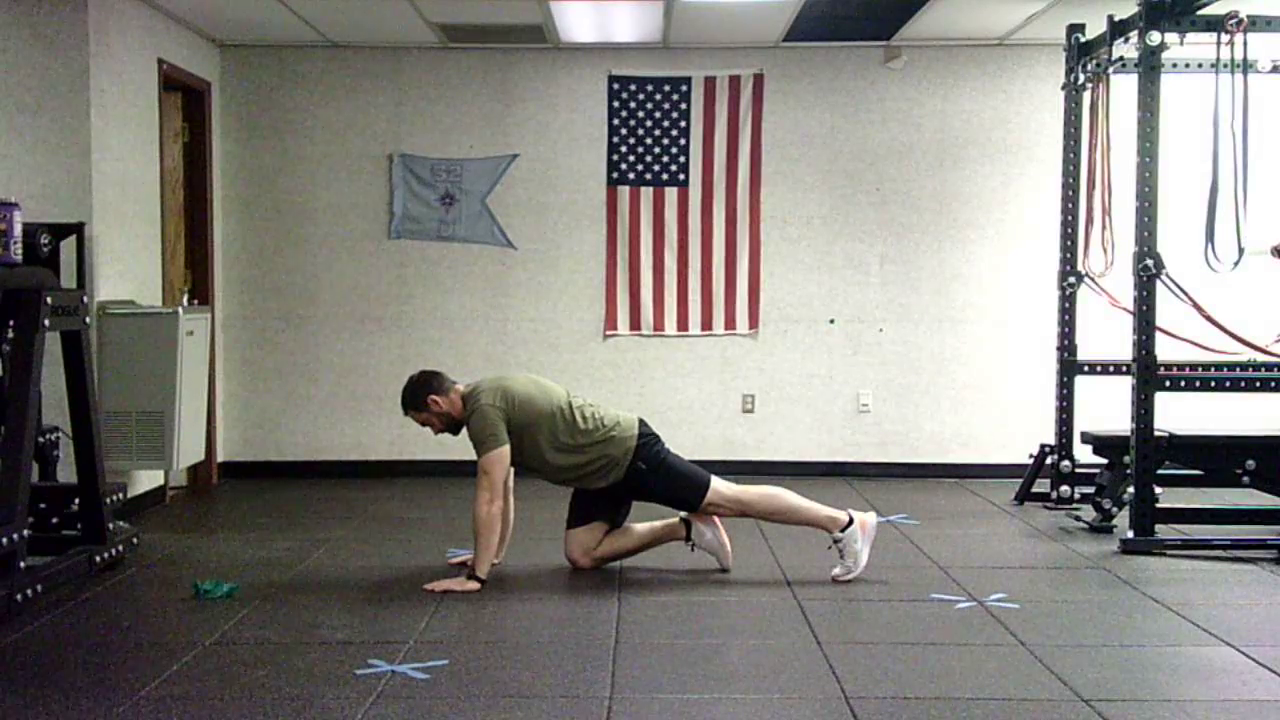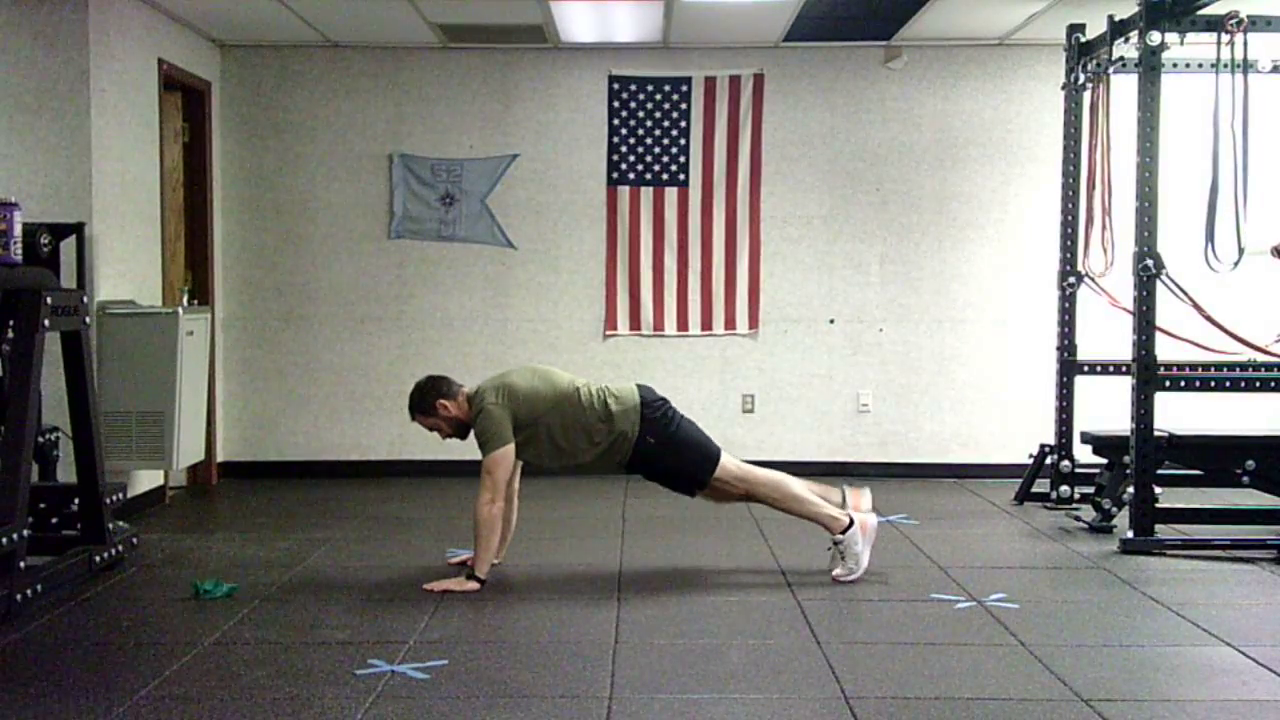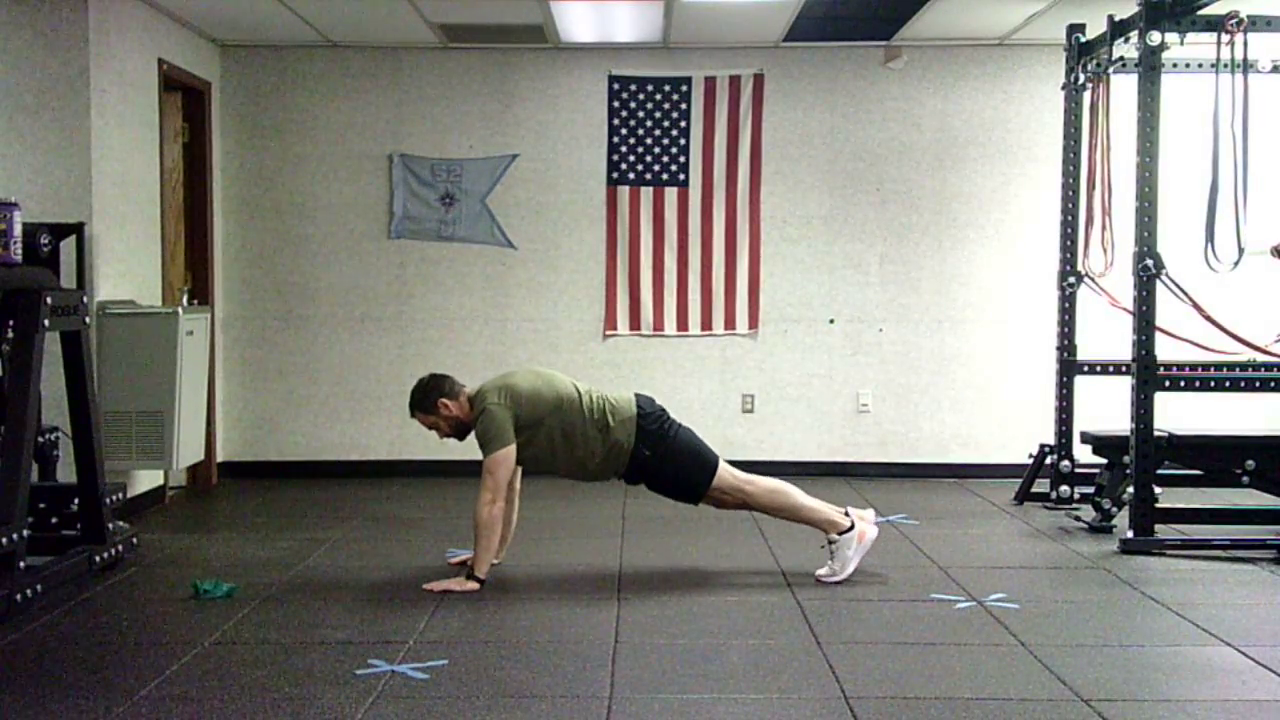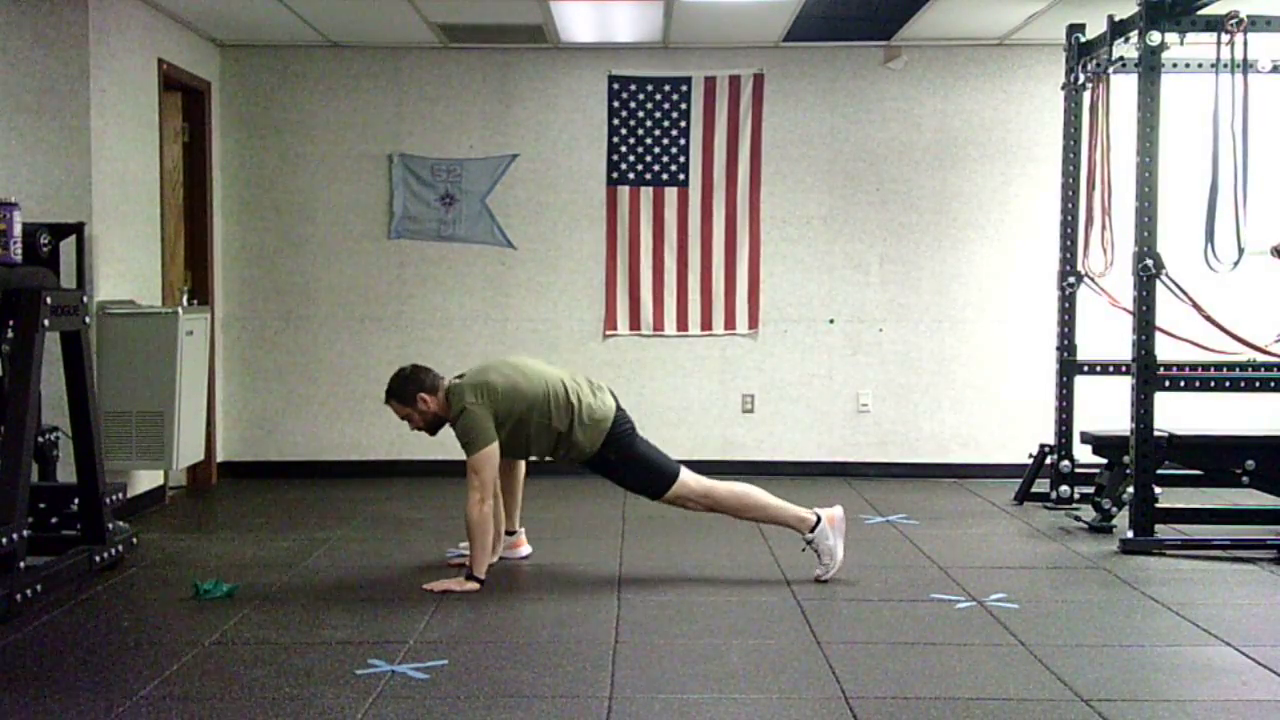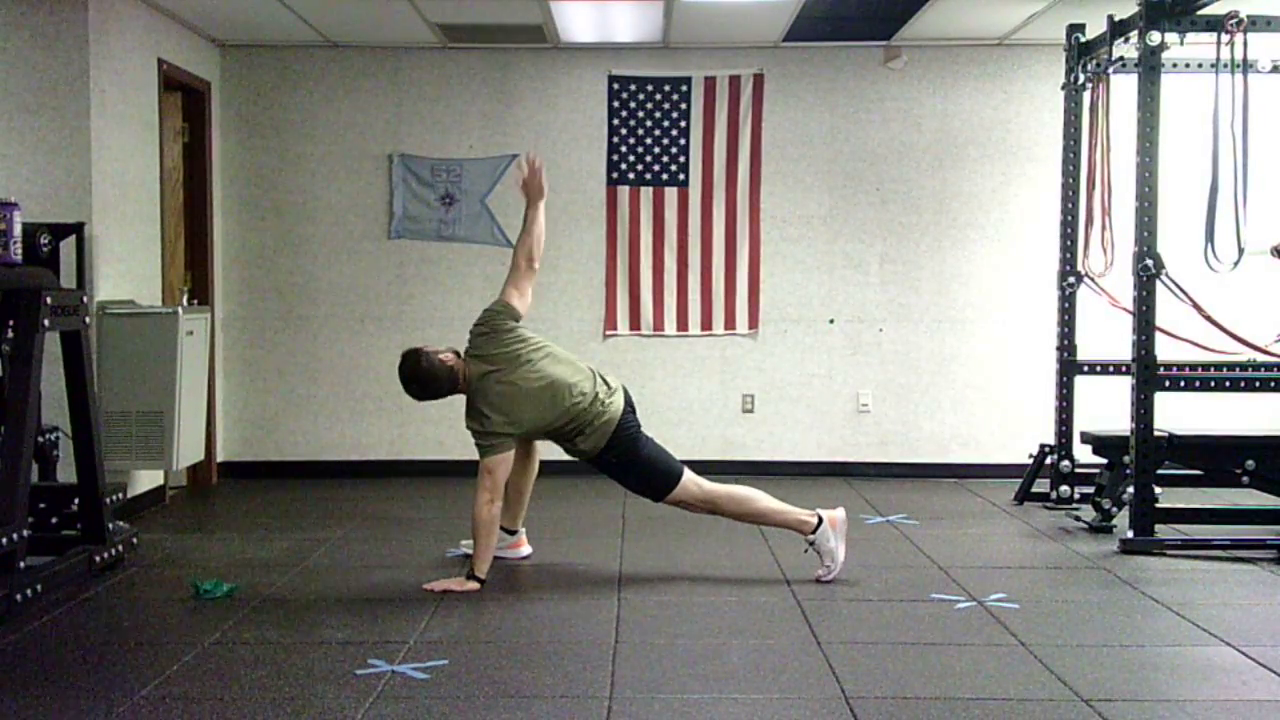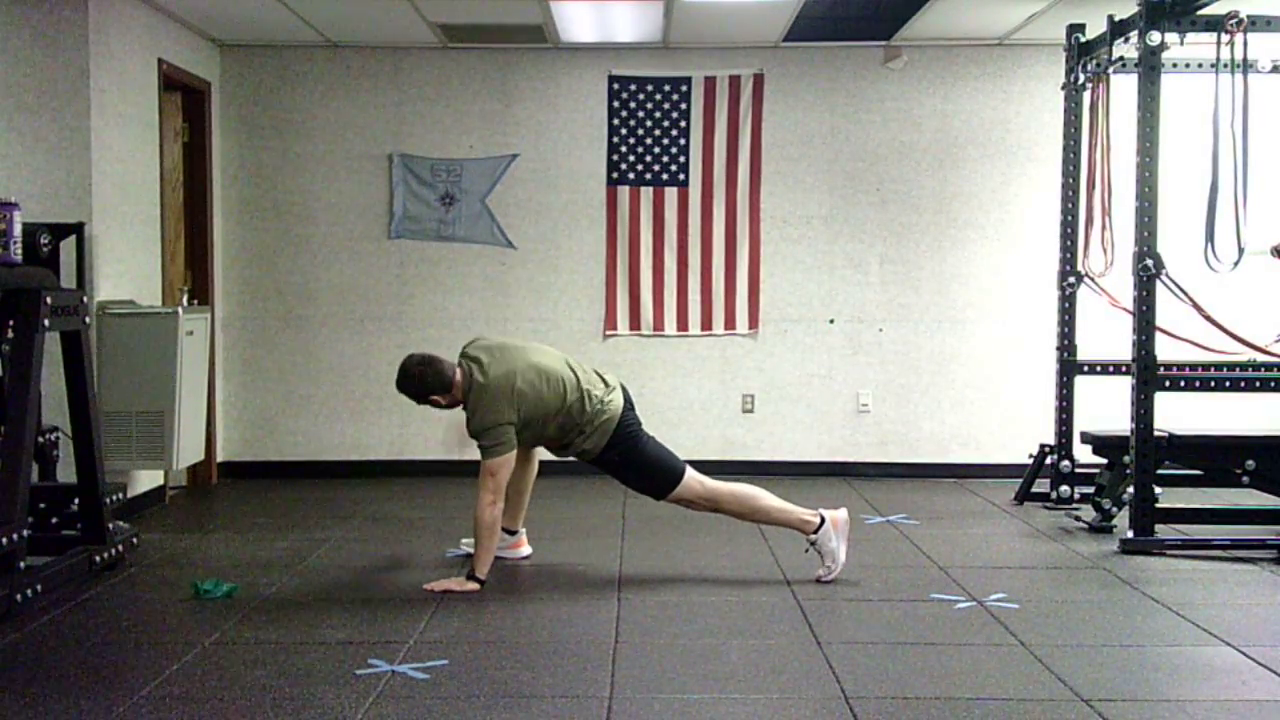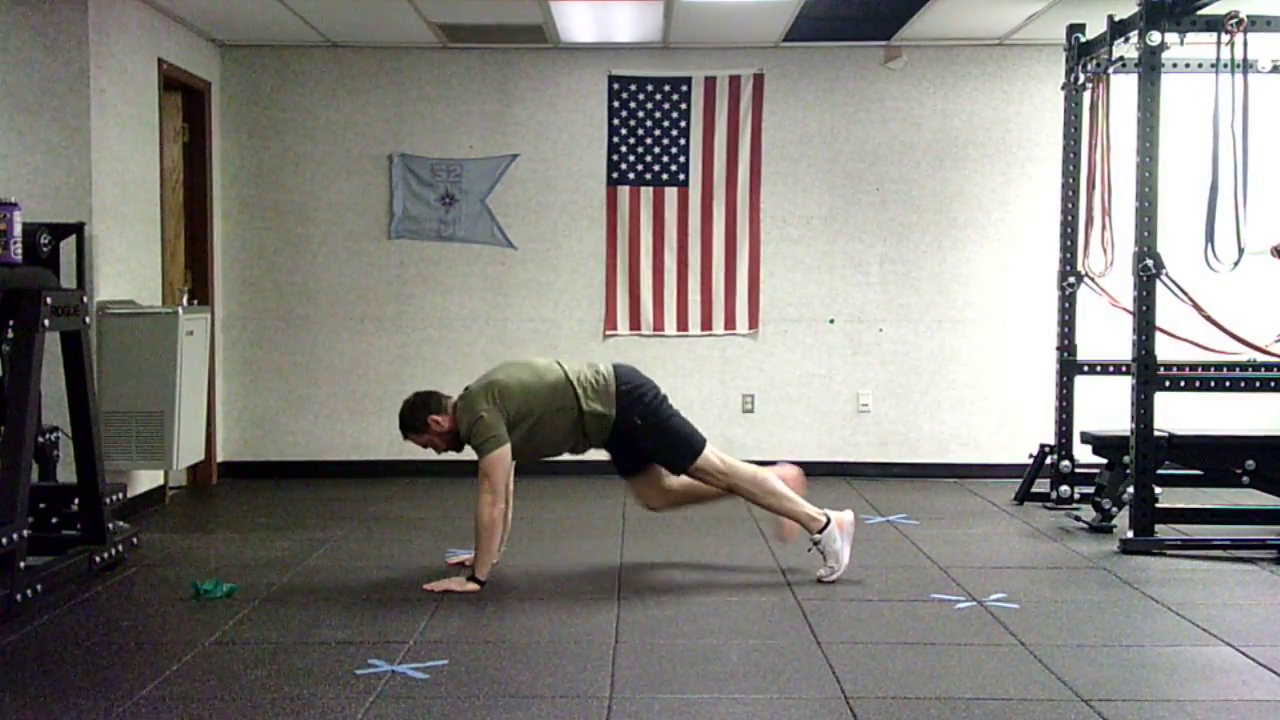
dt=0.7s
person 1, frame 1
left shoulder: (482, 410)
right shoulder: (492, 399)
left elbow: (490, 498)
right elbow: (504, 489)
left wrist: (476, 575)
right wrist: (493, 552)
left hip: (628, 454)
right hip: (608, 464)
left knee: (729, 499)
right knee: (581, 554)
left ankle: (847, 525)
right ankle: (687, 527)
person 1, frame 2
left shoulder: (489, 410)
right shoulder: (498, 401)
left elbow: (492, 498)
right elbow: (509, 491)
left wrist: (476, 576)
right wrist: (493, 553)
left hip: (639, 426)
right hip: (633, 428)
left knee: (735, 480)
right knee: (723, 486)
left ankle: (846, 526)
right ankle: (842, 501)
person 1, frame 3
left shoulder: (490, 411)
right shoulder: (498, 402)
left elbow: (492, 499)
right elbow: (509, 490)
left wrist: (475, 575)
right wrist: (493, 554)
left hip: (637, 436)
right hip: (632, 435)
left knee: (736, 487)
right knee: (726, 493)
left ankle: (845, 530)
right ankle: (846, 516)
person 1, frame 4
left shoulder: (467, 408)
right shoulder: (467, 389)
left elbow: (480, 496)
right elbow: (489, 488)
left wrist: (475, 574)
right wrist: (491, 544)
left hip: (599, 435)
right hip: (591, 409)
left knee: (696, 493)
right knee: (503, 443)
left ankle: (815, 522)
right ankle: (510, 538)
person 1, frame 5
left shoulder: (488, 413)
right shoulder: (490, 336)
left elbow: (490, 495)
right elbow: (527, 264)
left wrist: (475, 576)
right wrist: (535, 200)
left hip: (606, 436)
right hip: (606, 395)
left knee: (700, 495)
left ankle: (817, 525)
right ankle: (511, 538)
person 1, frame 6
left shoulder: (488, 411)
right shoulder: (476, 353)
left elbow: (492, 494)
left wrist: (475, 574)
left hip: (606, 435)
right hip: (603, 394)
left knee: (702, 492)
left ankle: (817, 524)
right ankle: (512, 535)
person 1, frame 7
left shoulder: (478, 415)
right shoulder: (484, 403)
left elbow: (492, 498)
right elbow: (504, 492)
left wrist: (475, 575)
right wrist: (490, 553)
left hip: (620, 401)
right hip: (614, 403)
left knee: (716, 470)
right knee: (658, 494)
left ankle: (826, 525)
right ankle: (776, 480)
